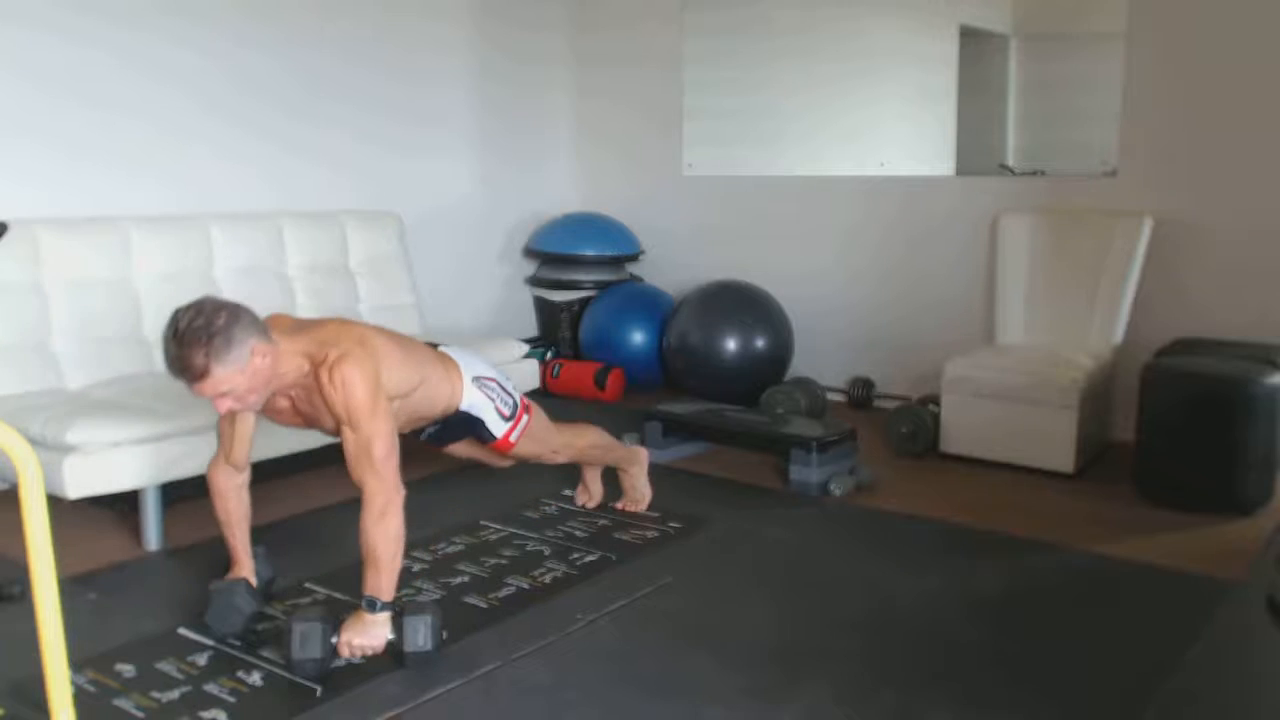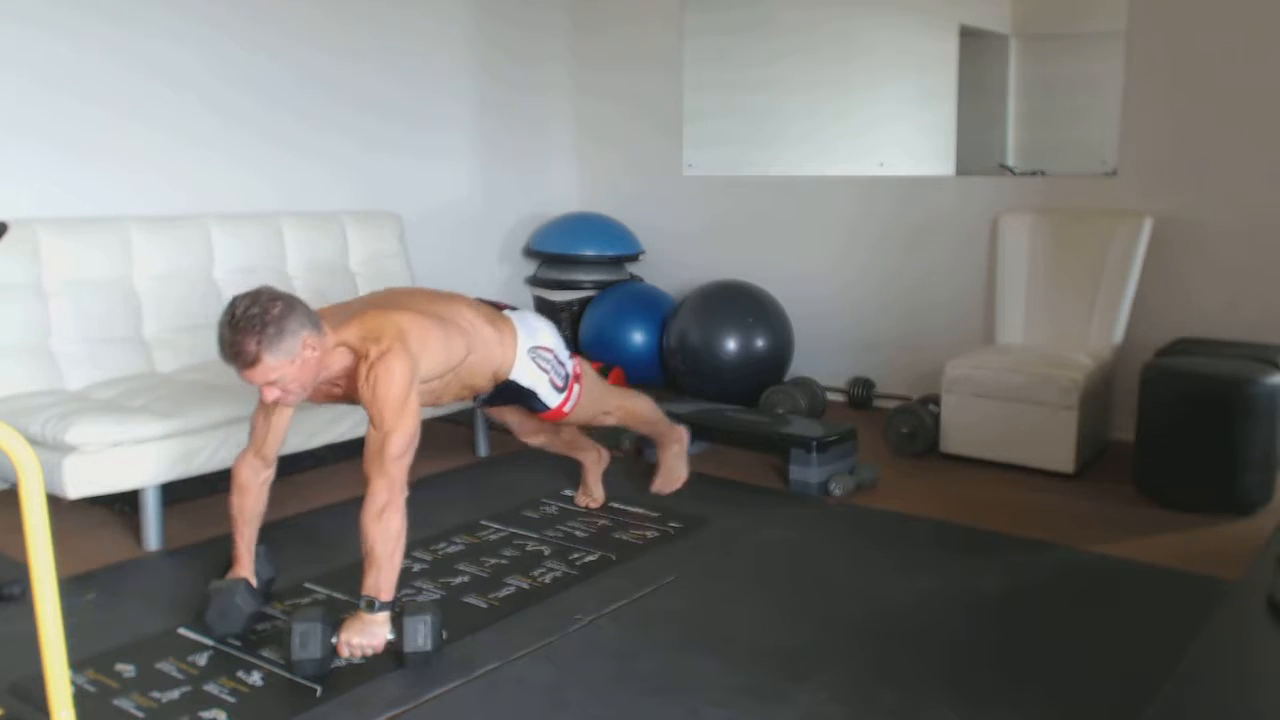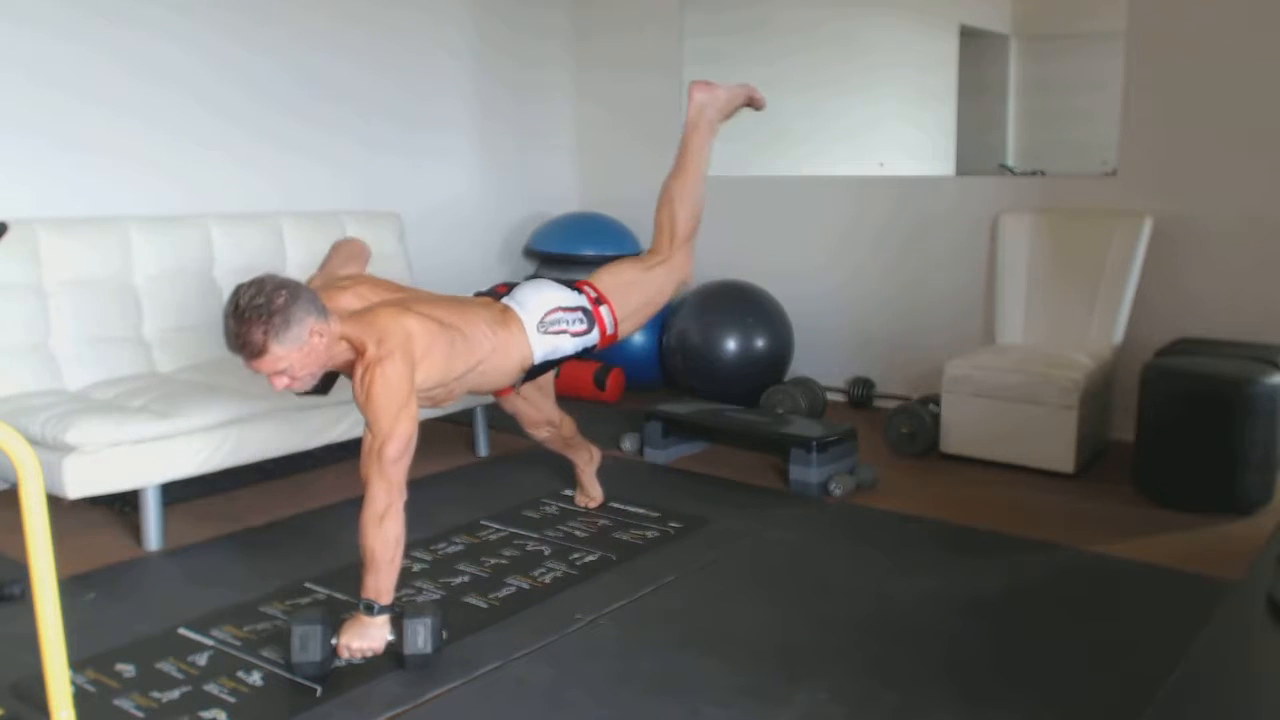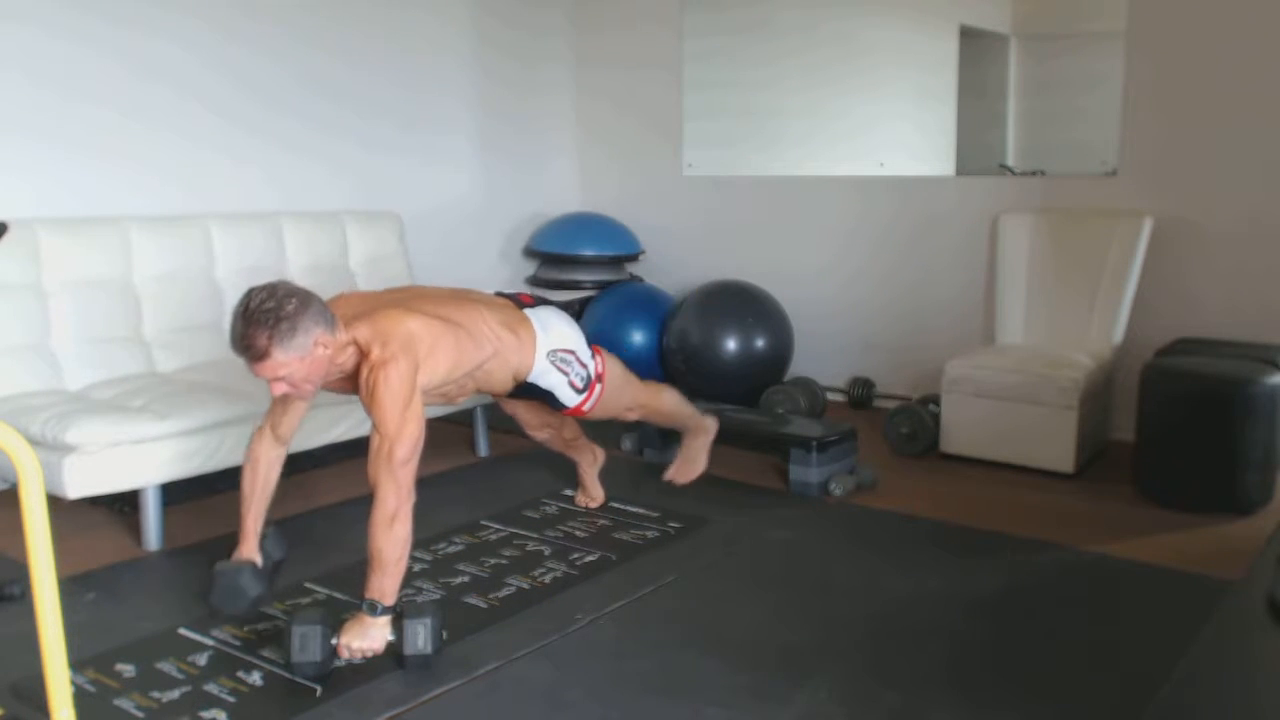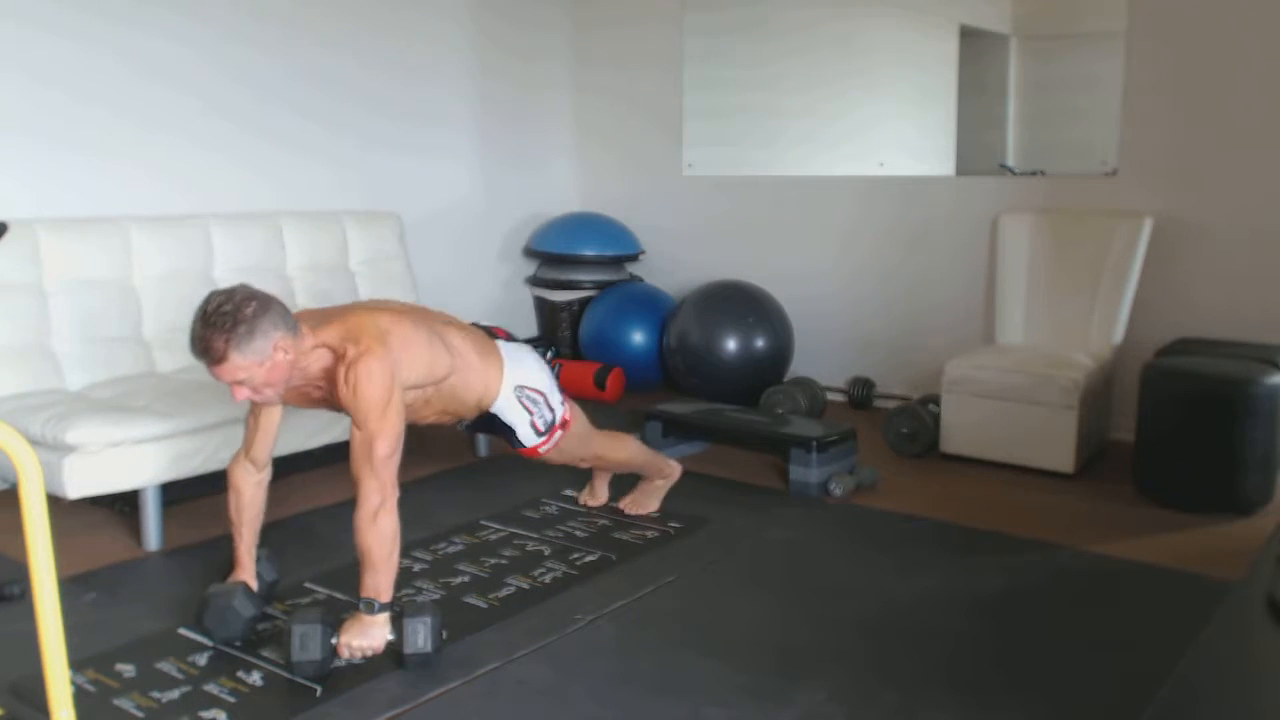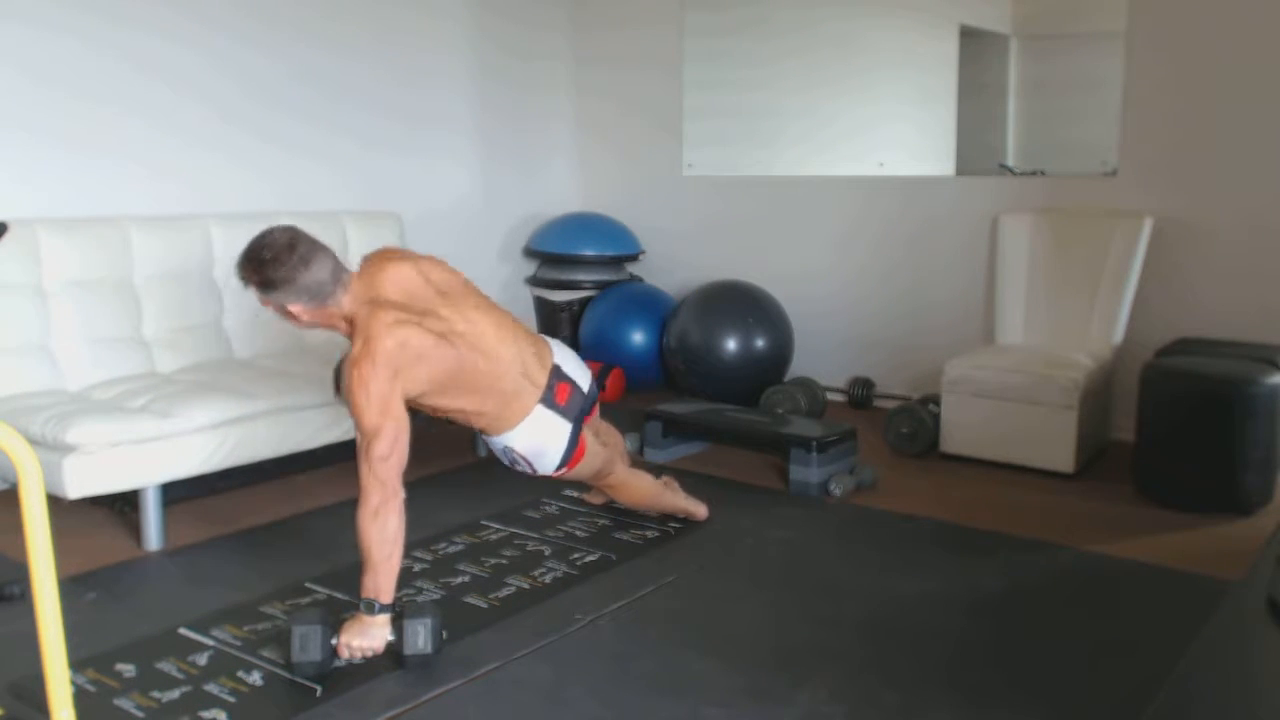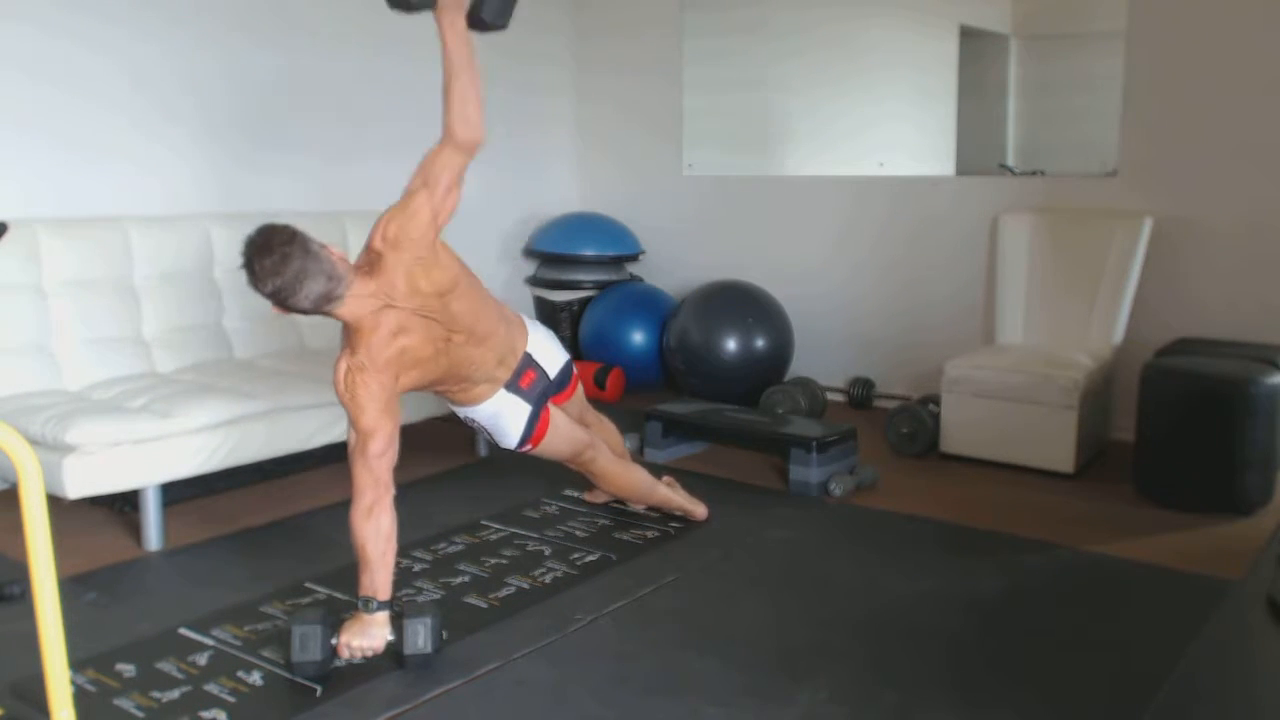
dt=0.7s
person 1, frame 1
left shoulder: (341, 372)
right shoulder: (252, 363)
left elbow: (383, 494)
right elbow: (228, 469)
left wrist: (375, 611)
right wrist: (242, 565)
left hip: (461, 386)
right hip: (424, 387)
left knee: (555, 446)
left ankle: (629, 458)
right ankle: (590, 475)
person 1, frame 2
left shoulder: (382, 361)
right shoulder: (291, 353)
left elbow: (389, 492)
right elbow: (255, 464)
left wrist: (374, 610)
right wrist: (241, 565)
left hip: (520, 344)
right hip: (479, 338)
left knee: (604, 408)
right knee: (531, 430)
left ankle: (671, 436)
right ankle: (590, 458)
person 1, frame 3
left shoulder: (381, 362)
right shoulder: (327, 295)
left elbow: (385, 497)
right elbow: (352, 248)
left wrist: (374, 614)
left hip: (538, 321)
right hip: (496, 319)
left knee: (669, 261)
right knee: (541, 424)
left ankle: (703, 115)
right ankle: (583, 457)
person 1, frame 4
left shoulder: (387, 363)
right shoulder: (313, 338)
left elbow: (393, 498)
right elbow: (270, 438)
left wrist: (376, 615)
right wrist: (248, 544)
left hip: (543, 343)
right hip: (498, 322)
left knee: (630, 402)
right knee: (540, 425)
left ankle: (697, 426)
right ankle: (586, 457)
person 1, frame 5
left shoulder: (363, 362)
right shoulder: (276, 355)
left elbow: (377, 498)
right elbow: (250, 467)
left wrist: (373, 614)
right wrist: (244, 568)
left hip: (507, 379)
right hip: (459, 380)
left knee: (586, 448)
left ankle: (661, 470)
right ankle: (599, 476)
person 1, frame 6
left shoulder: (369, 365)
right shoulder: (389, 264)
left elbow: (383, 495)
left wrist: (375, 614)
left hip: (530, 431)
right hip: (559, 366)
left knee: (602, 471)
right knee: (594, 434)
left ankle: (684, 507)
right ankle: (621, 479)
person 1, frame 7
left shoulder: (363, 370)
right shoulder: (401, 243)
left elbow: (373, 492)
right elbow: (465, 136)
left wrist: (373, 613)
left hip: (501, 402)
right hip: (533, 345)
left knee: (588, 456)
right knee: (587, 422)
left ankle: (685, 507)
right ankle: (634, 487)
